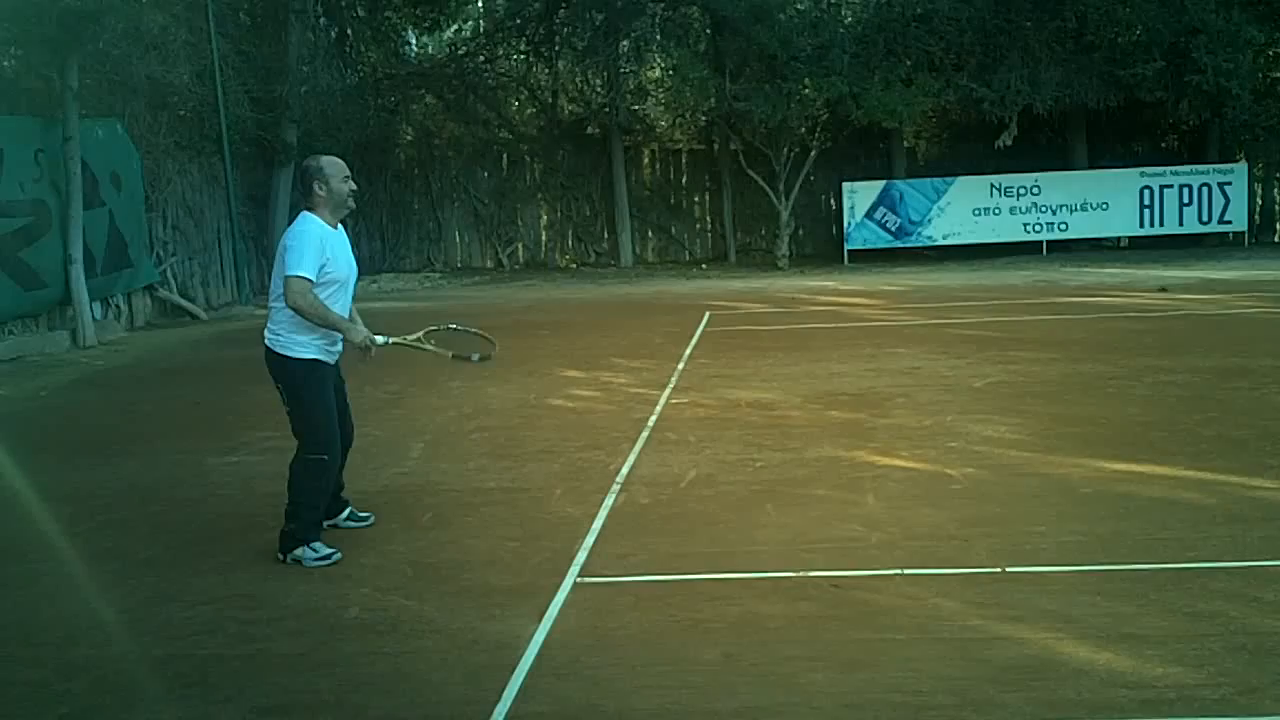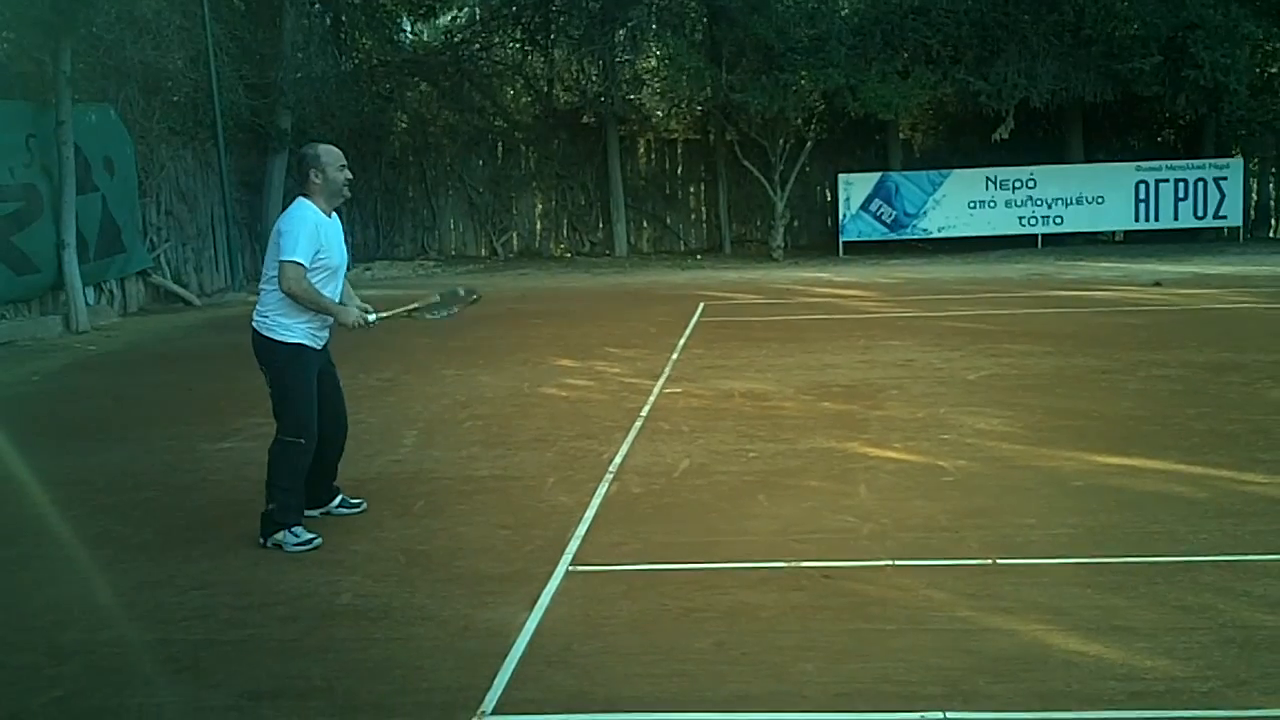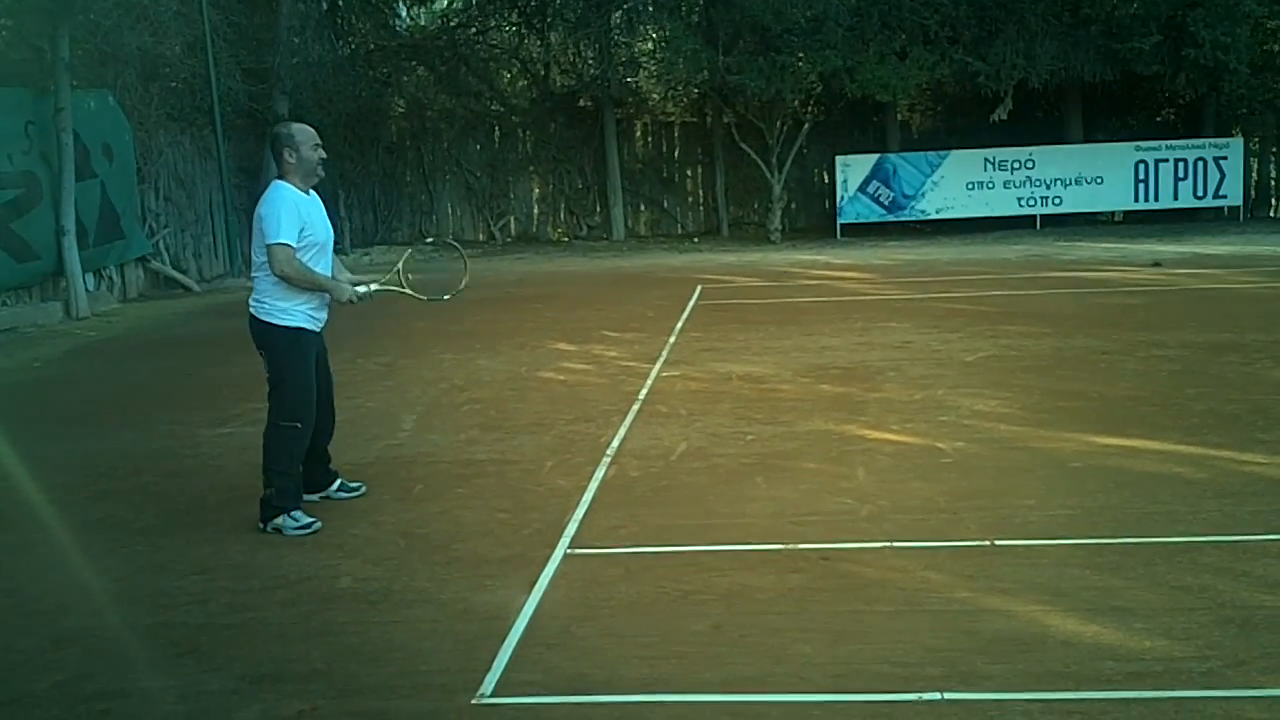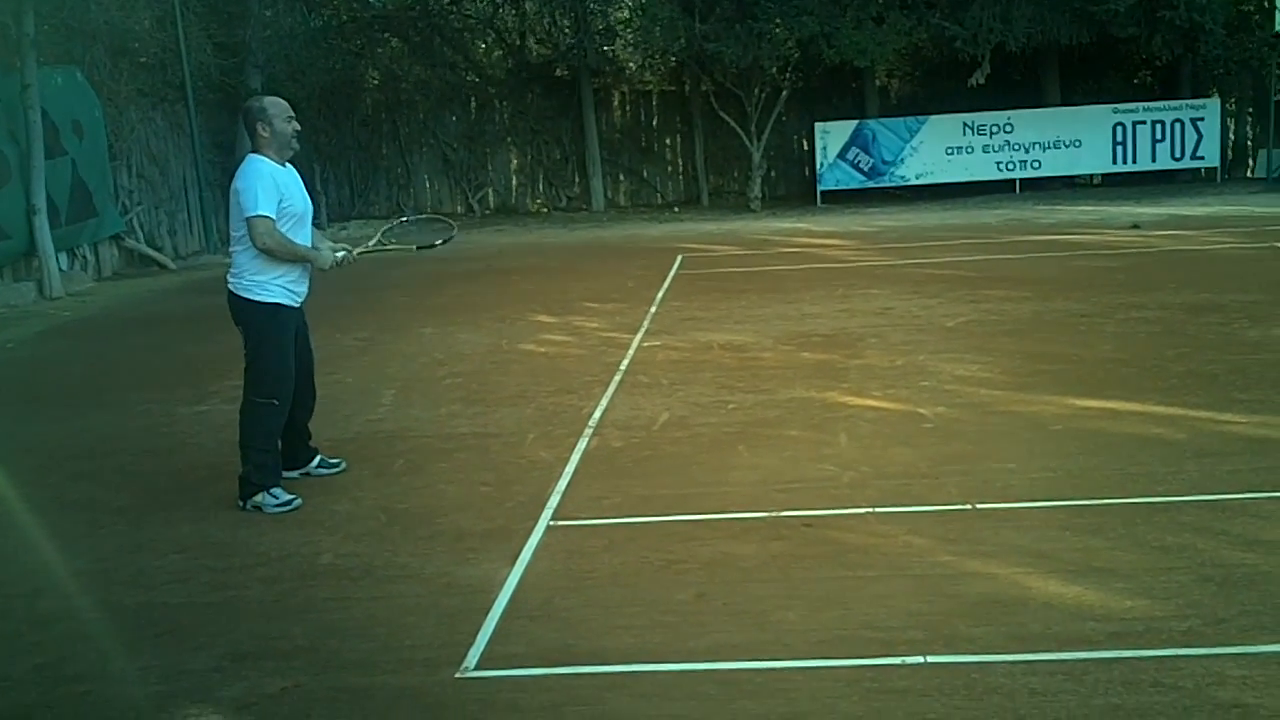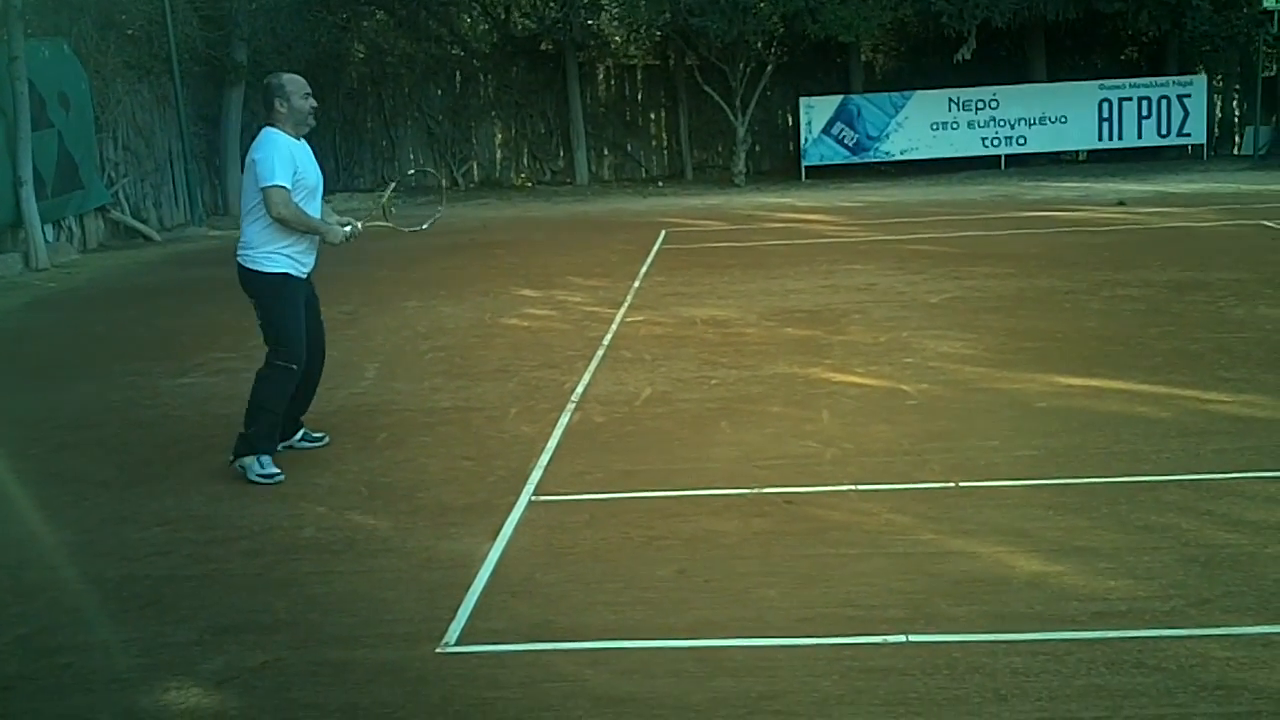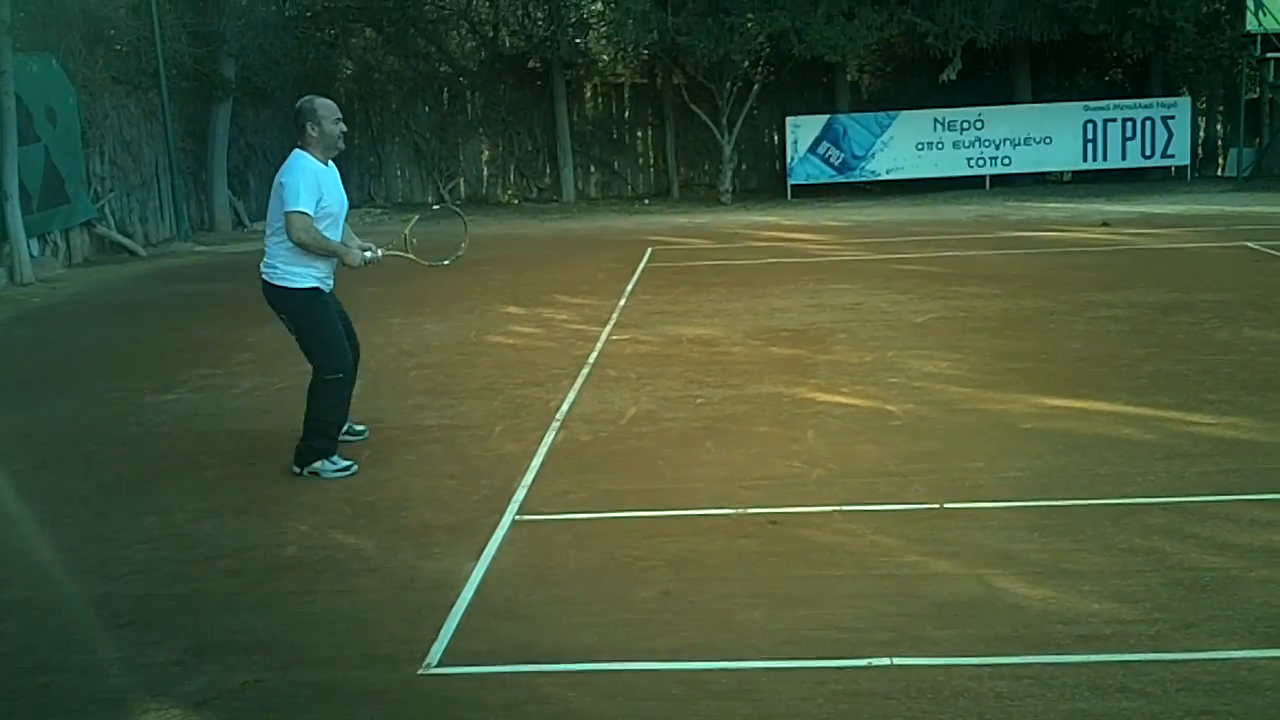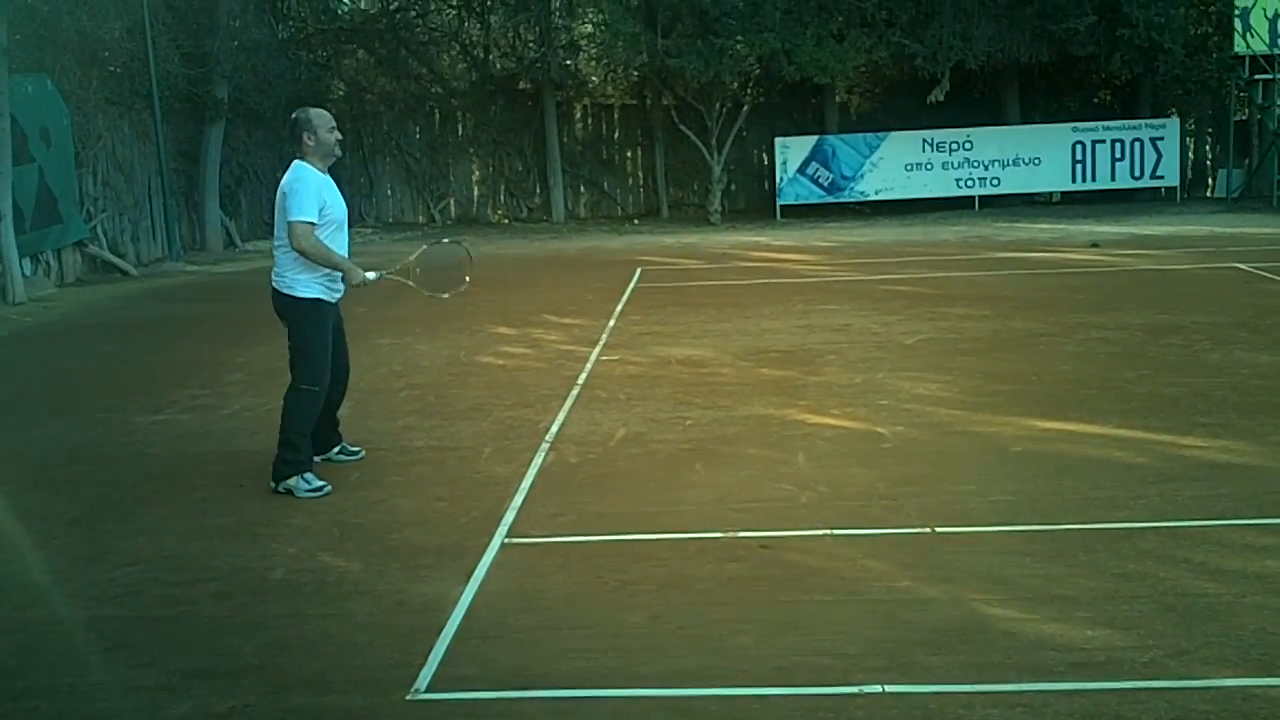
dt=0.5s
person 1, frame 1
left shoulder: (337, 232)
right shoulder: (307, 234)
right elbow: (298, 297)
left wrist: (358, 328)
right wrist: (347, 329)
left hip: (322, 355)
right hip: (297, 357)
left knee: (339, 437)
right knee: (319, 447)
left ankle: (330, 508)
right ankle: (297, 540)
person 1, frame 2
left shoulder: (331, 219)
right shoulder: (302, 220)
right elbow: (291, 283)
left wrist: (354, 303)
right wrist: (339, 311)
left hip: (312, 341)
right hip: (283, 341)
left knee: (333, 423)
right knee: (298, 432)
left ankle: (320, 495)
right ankle: (279, 524)
person 1, frame 3
left shoulder: (310, 198)
right shoulder: (281, 201)
right elbow: (283, 265)
left wrist: (346, 277)
right wrist: (332, 287)
left hip: (305, 325)
right hip: (282, 326)
left knee: (320, 408)
right knee: (291, 415)
left ankle: (318, 480)
right ankle: (278, 509)
person 1, frame 4
left shoulder: (286, 171)
right shoulder: (257, 173)
right elbow: (264, 237)
left wrist: (327, 246)
right wrist: (314, 257)
left hip: (286, 300)
right hip: (261, 302)
left knee: (300, 384)
right knee: (269, 393)
left ankle: (297, 456)
right ankle: (257, 486)
person 1, frame 5
left shoulder: (298, 145)
right shoulder: (273, 146)
left elbow: (308, 200)
right elbow: (279, 208)
left wrist: (334, 219)
right wrist: (324, 230)
left hip: (294, 270)
right hip: (268, 270)
left knee: (311, 353)
right knee: (287, 359)
left ankle: (286, 430)
right ankle: (251, 450)
person 1, frame 6
left shoulder: (328, 167)
right shoulder: (301, 171)
right elbow: (299, 232)
left wrist: (357, 244)
right wrist: (344, 253)
left hip: (314, 285)
right hip: (293, 286)
left knee: (345, 352)
right knee: (335, 365)
left ankle: (331, 422)
right ankle: (314, 455)
person 1, frame 7
left shoulder: (319, 178)
right shoulder: (304, 180)
right elbow: (302, 240)
left wrist: (339, 274)
right wrist: (348, 268)
left hip: (322, 296)
right hip: (303, 298)
left knee: (335, 373)
right knee: (310, 381)
left ankle: (325, 442)
right ankle: (290, 471)
